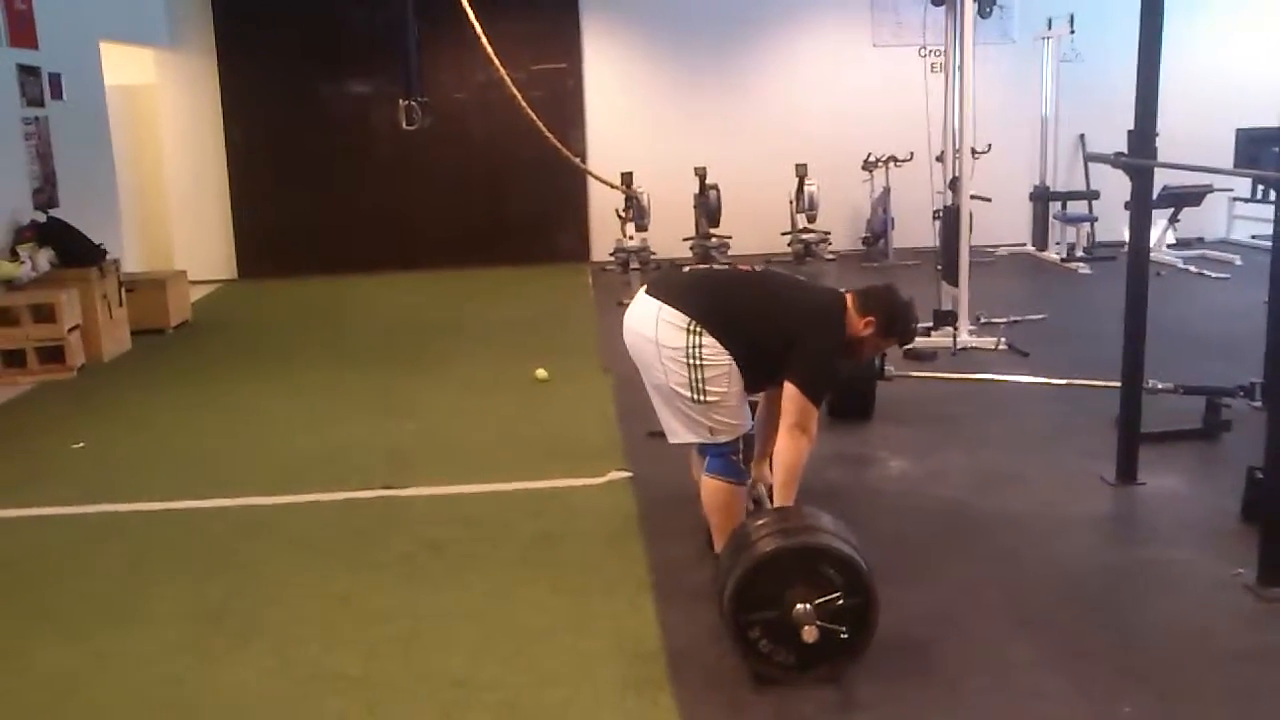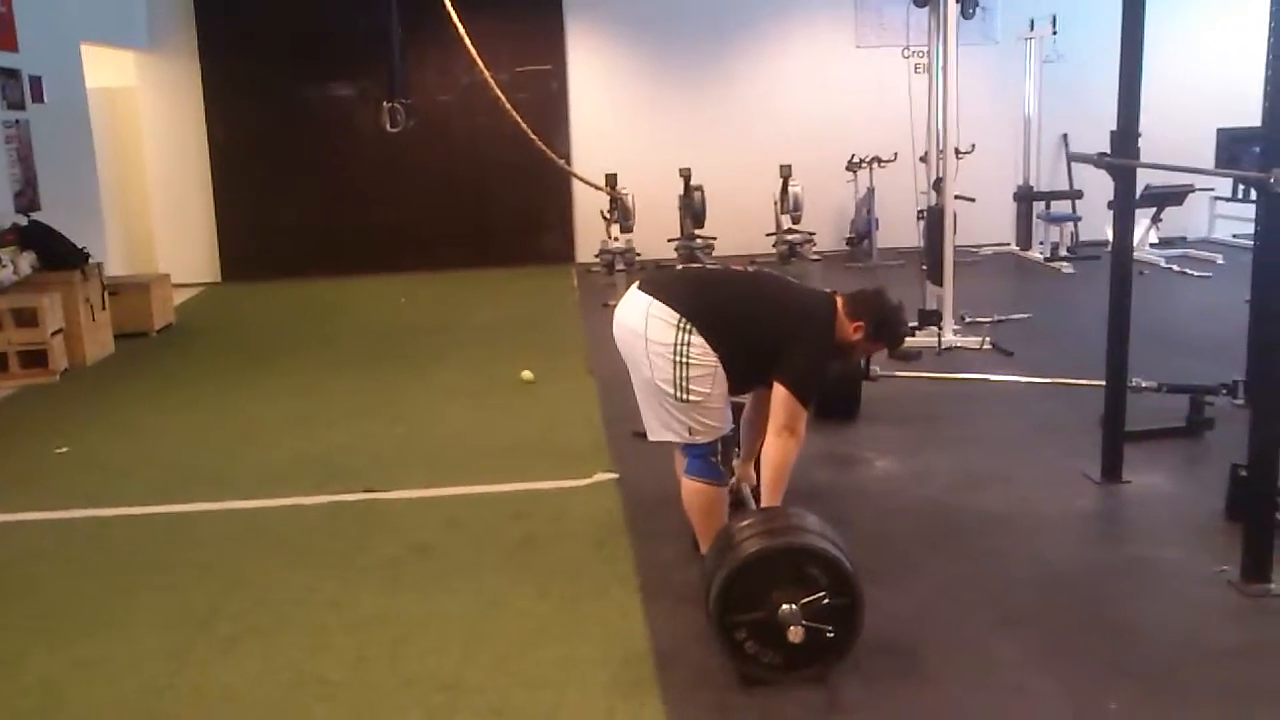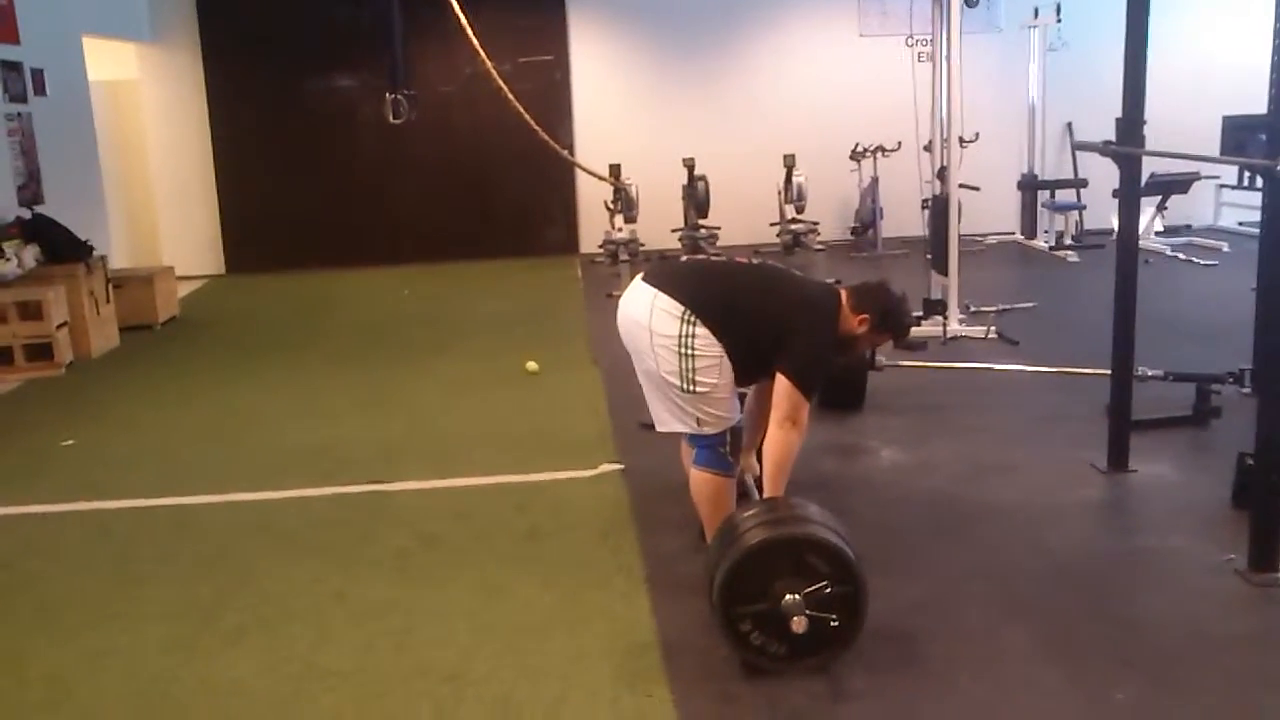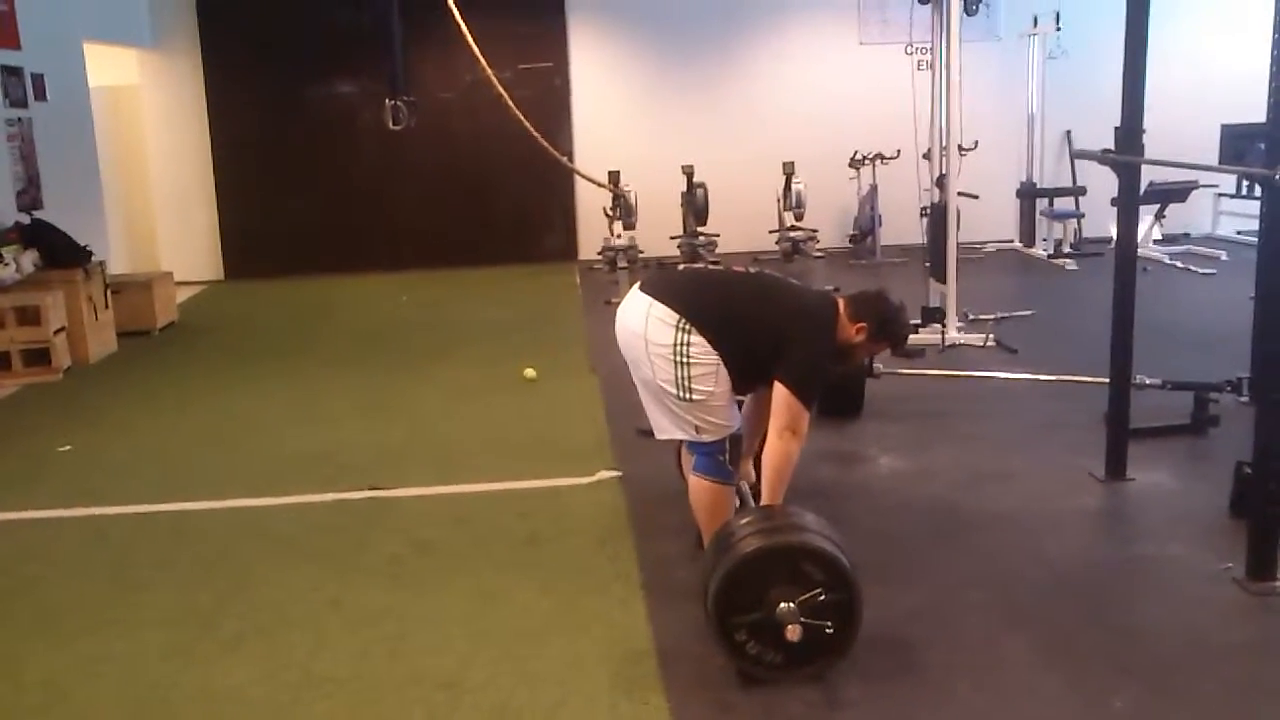
dt=0.3s
person 1, frame 1
left shoulder: (815, 311)
right shoulder: (823, 333)
left elbow: (776, 393)
right elbow: (797, 429)
left wrist: (760, 462)
right hip: (677, 323)
left knee: (709, 432)
right knee: (725, 445)
left ankle: (720, 530)
person 1, frame 2
left shoulder: (802, 314)
right shoulder: (813, 334)
left elbow: (764, 394)
right elbow: (784, 431)
left wrist: (745, 464)
right hip: (668, 322)
left knee: (692, 434)
right knee: (705, 446)
left ankle: (705, 530)
person 1, frame 3
left shoulder: (810, 305)
right shoulder: (817, 327)
left elbow: (767, 385)
right elbow: (787, 422)
left wrist: (747, 454)
right hip: (670, 314)
left knee: (700, 426)
right knee: (715, 438)
left ankle: (711, 521)
person 1, frame 4
left shoulder: (806, 314)
right shoulder: (814, 335)
left elbow: (763, 392)
right elbow: (786, 432)
left wrist: (744, 460)
right hip: (667, 323)
left knee: (700, 434)
right knee: (714, 446)
left ankle: (710, 527)
